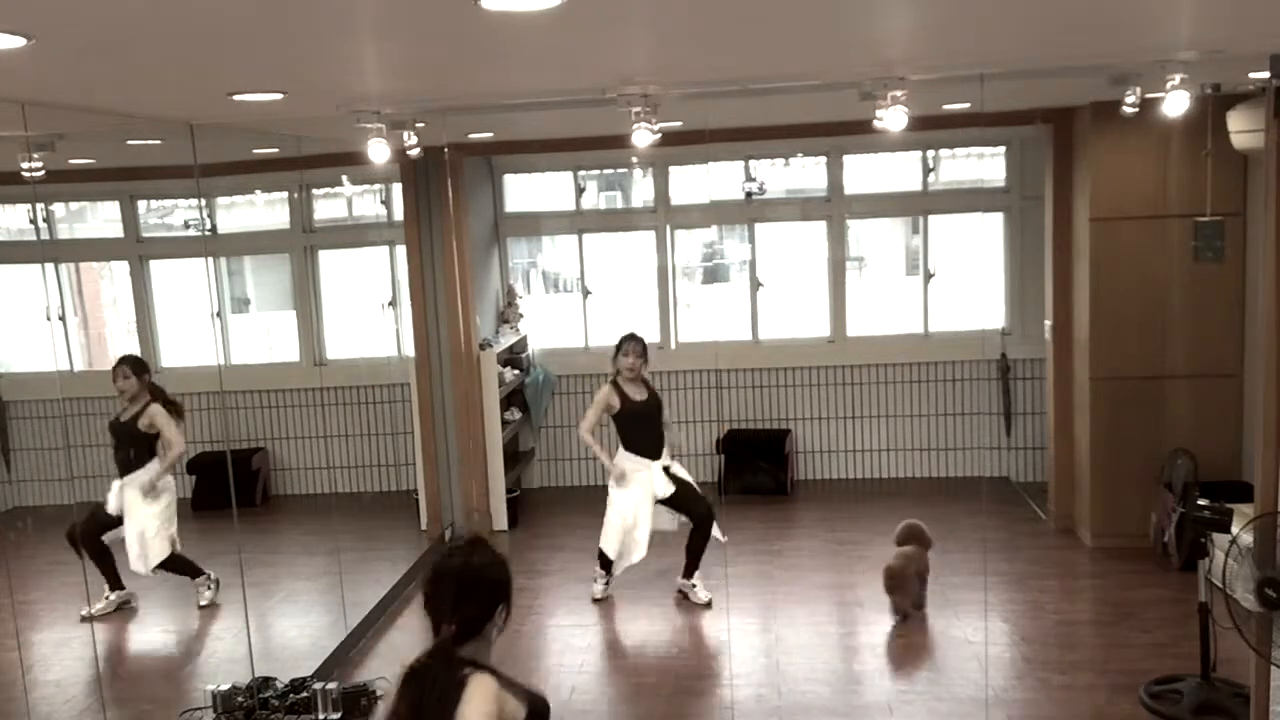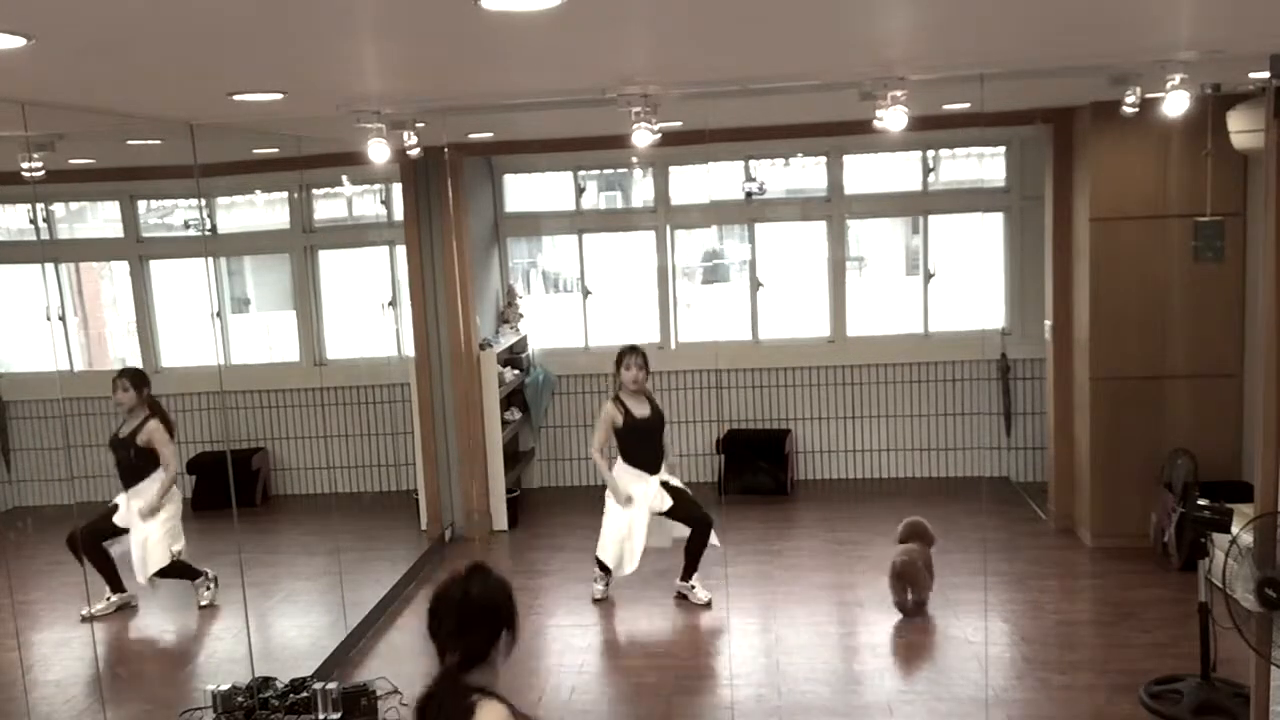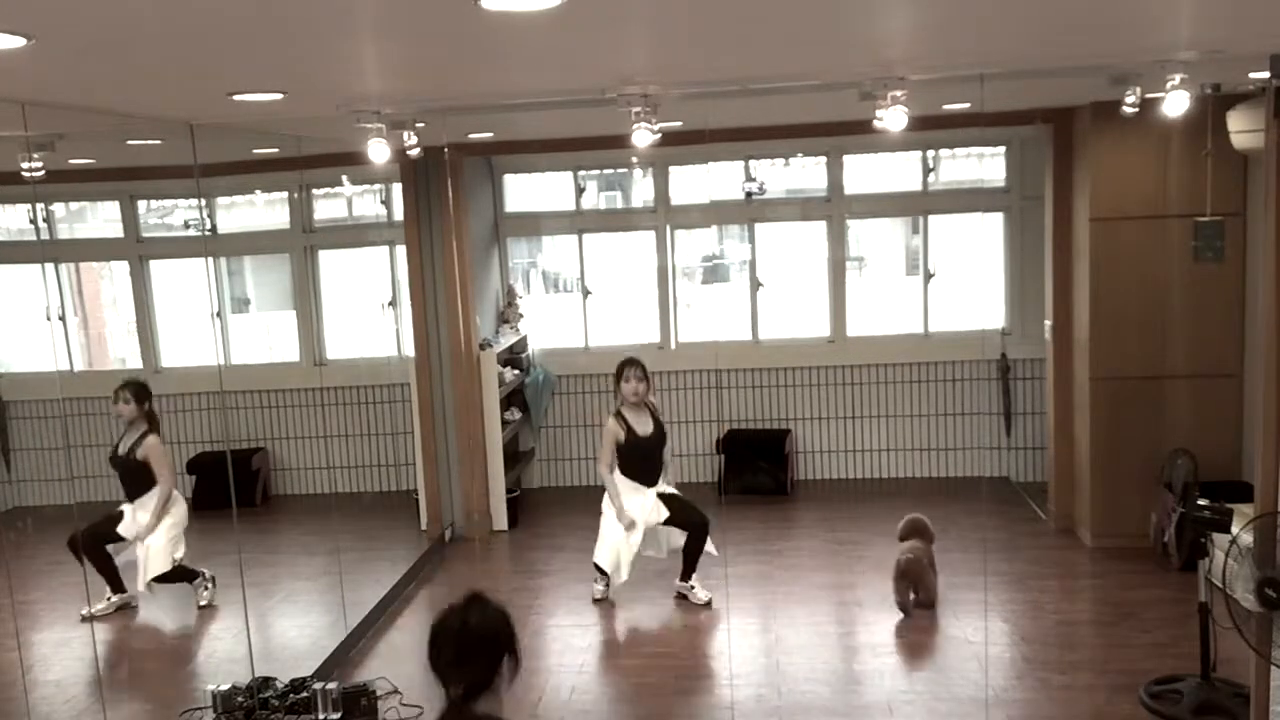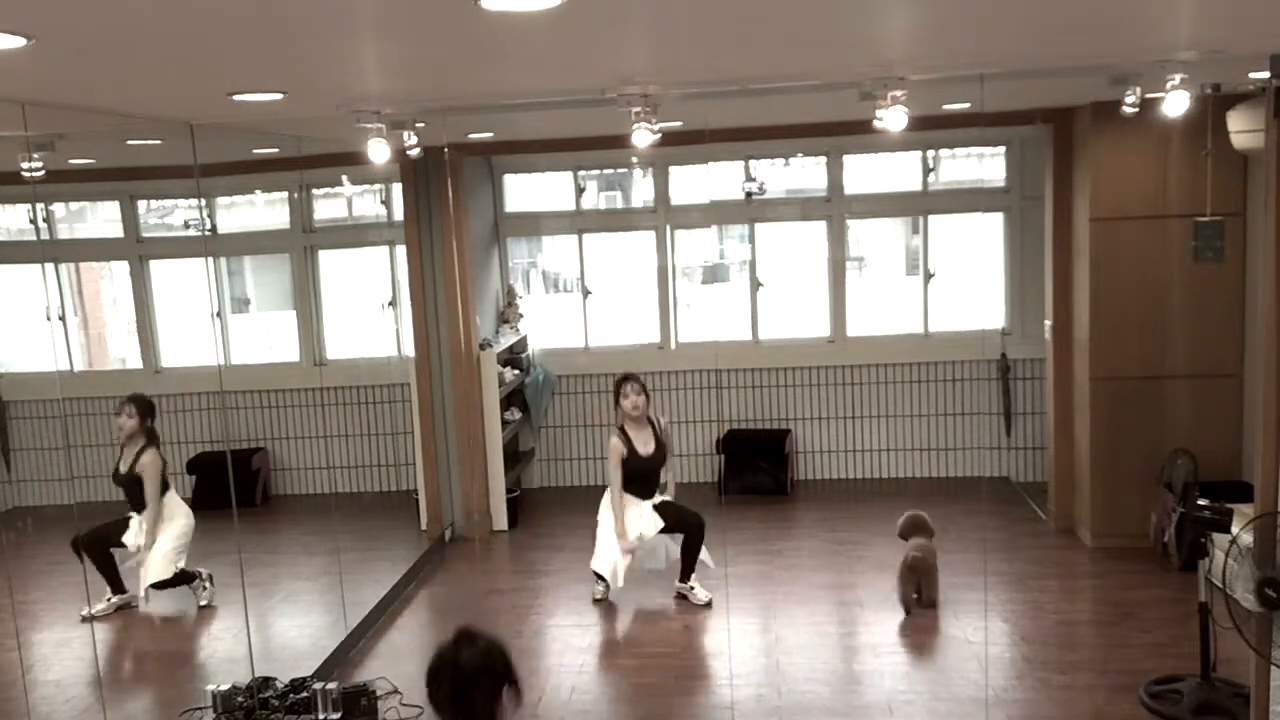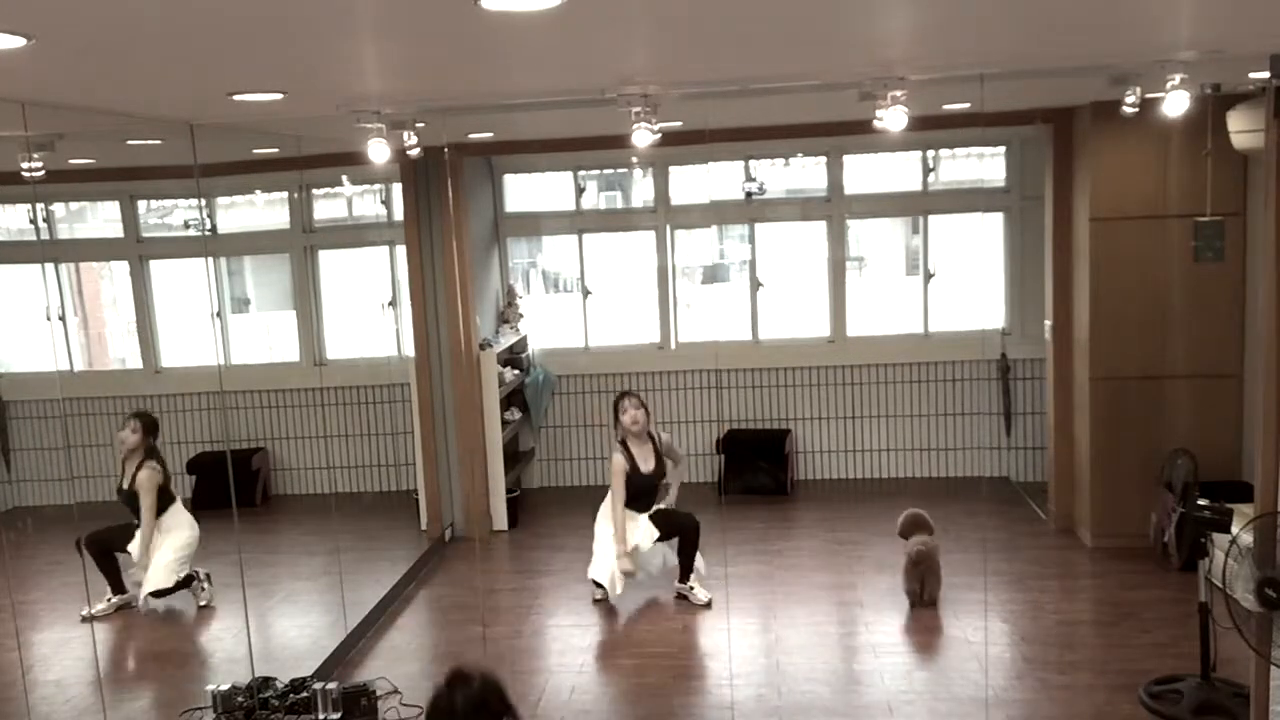
dt=0.1s
person 1, frame 1
left shoulder: (646, 384)
right shoulder: (610, 391)
right elbow: (586, 431)
left wrist: (668, 428)
right wrist: (608, 461)
left hip: (663, 466)
right hip: (633, 470)
left knee: (704, 515)
right knee: (619, 532)
left ankle: (688, 579)
right ankle: (603, 574)
person 1, frame 2
left shoulder: (648, 397)
right shoulder: (612, 408)
right elbow: (597, 452)
left wrist: (667, 454)
right wrist: (616, 488)
left hip: (660, 479)
right hip: (630, 482)
left knee: (702, 521)
right knee: (616, 543)
left ankle: (687, 581)
right ankle: (603, 576)
person 1, frame 3
left shoulder: (652, 409)
right shoulder: (615, 423)
right elbow: (604, 469)
left wrist: (667, 473)
right wrist: (620, 510)
left hip: (657, 489)
right hip: (628, 492)
left knee: (700, 523)
right knee: (612, 552)
left ankle: (686, 581)
right ankle: (603, 577)
person 1, frame 4
left shoulder: (658, 425)
right shoulder: (618, 441)
right elbow: (615, 489)
left wrist: (670, 483)
right wrist: (621, 535)
left hip: (653, 501)
right hip: (624, 506)
left knee: (695, 523)
right knee: (610, 564)
left ankle: (686, 583)
right ankle: (603, 579)
person 1, frame 5
left shoulder: (661, 440)
right shoulder: (620, 456)
left elbow: (680, 460)
right elbow: (618, 506)
left wrist: (673, 491)
right wrist: (622, 554)
left hip: (650, 511)
right hip: (622, 517)
left knee: (690, 525)
right knee: (607, 574)
left ankle: (685, 583)
right ankle: (602, 583)
person 2, frame 1
left shoulder: (153, 411)
right shoulder: (128, 410)
left elbow: (178, 448)
left wrist: (155, 476)
left hip: (146, 488)
right hip: (126, 486)
left knee: (156, 554)
right knee: (79, 534)
left ankle: (204, 580)
right ankle: (118, 592)
person 2, frame 2
left shoulder: (151, 426)
right shoulder: (127, 422)
left elbow: (172, 468)
left wrist: (153, 504)
left hip: (156, 499)
right hip: (131, 499)
left knee: (157, 564)
right knee: (79, 539)
left ankle: (203, 579)
right ankle: (118, 593)
person 2, frame 3
left shoulder: (150, 441)
right shoulder: (126, 434)
left elbow: (167, 484)
left wrist: (152, 524)
left hip: (162, 509)
right hip: (136, 508)
left knee: (157, 571)
right knee: (80, 540)
left ankle: (200, 579)
right ankle: (119, 594)
person 2, frame 4
left shoulder: (148, 457)
right shoulder: (126, 447)
left elbow: (154, 505)
left wrist: (148, 544)
left hip: (172, 519)
right hip: (143, 518)
left knee: (157, 578)
right knee: (84, 541)
left ankle: (198, 579)
right ankle: (119, 594)
person 2, frame 5
left shoulder: (147, 472)
right shoulder: (126, 461)
left elbow: (149, 519)
left wrist: (143, 560)
left hip: (176, 529)
right hip: (150, 527)
left knee: (157, 587)
right knee: (88, 542)
left ankle: (196, 580)
right ankle: (120, 594)
